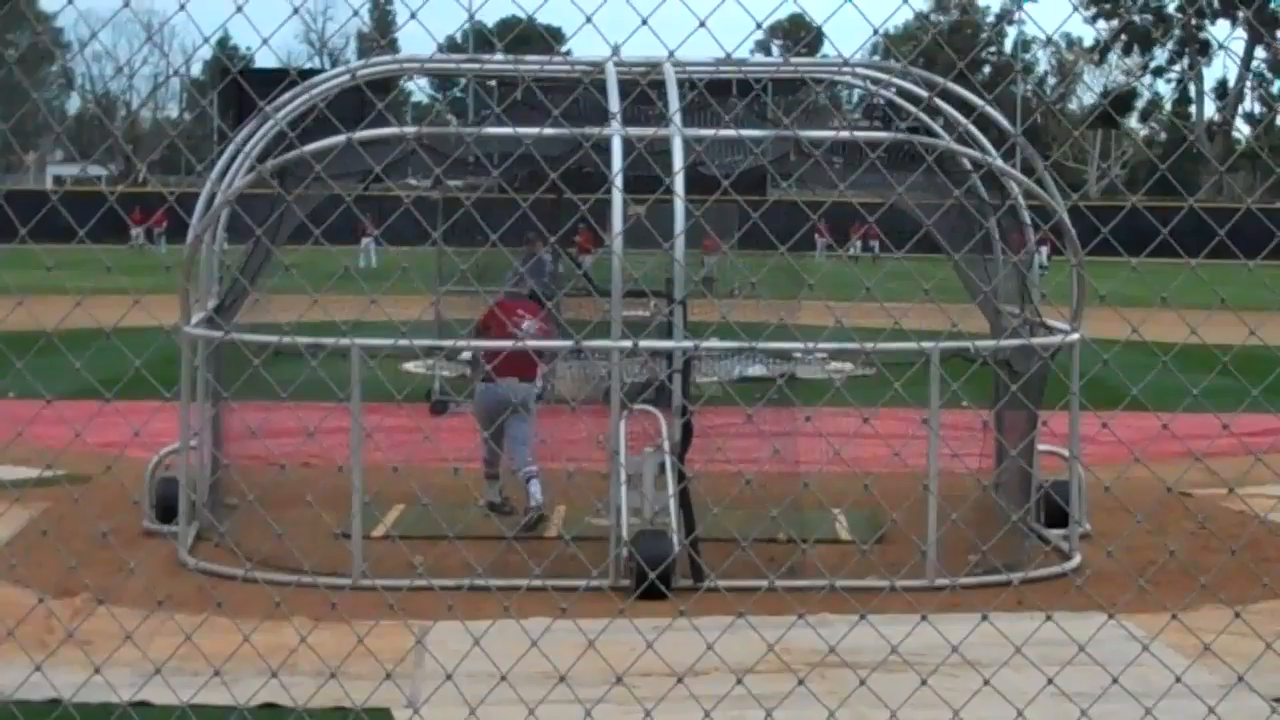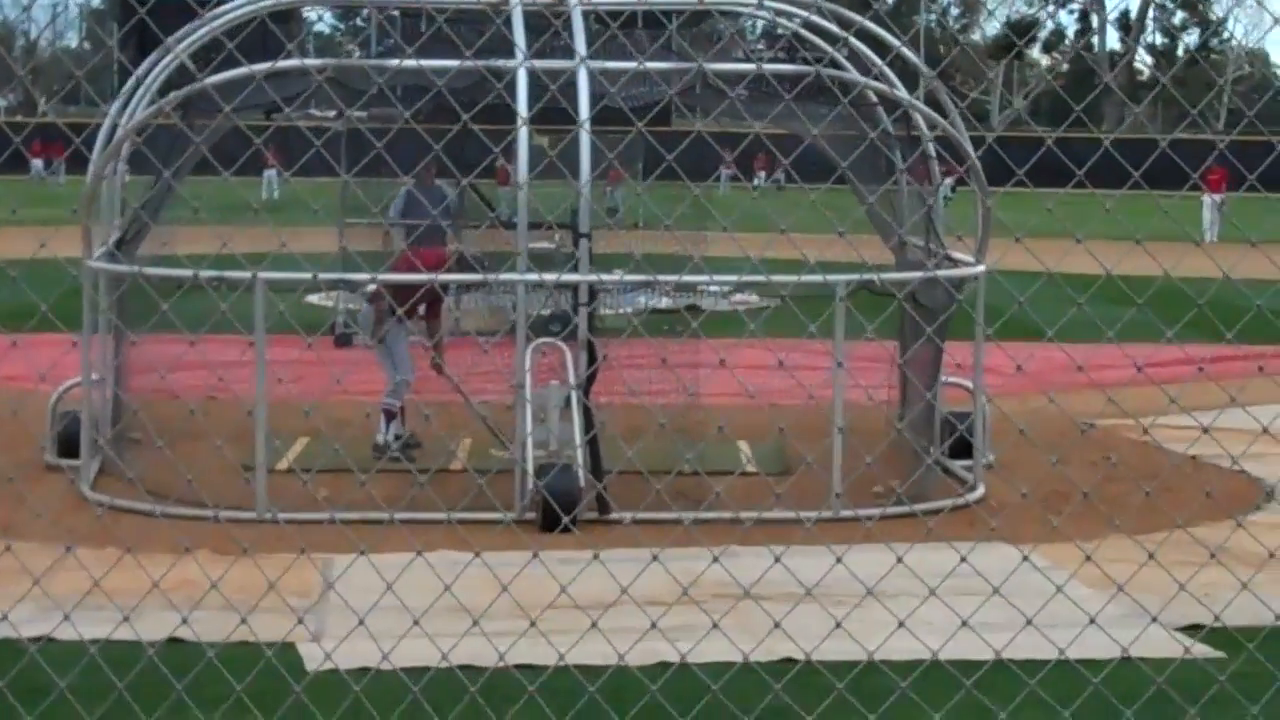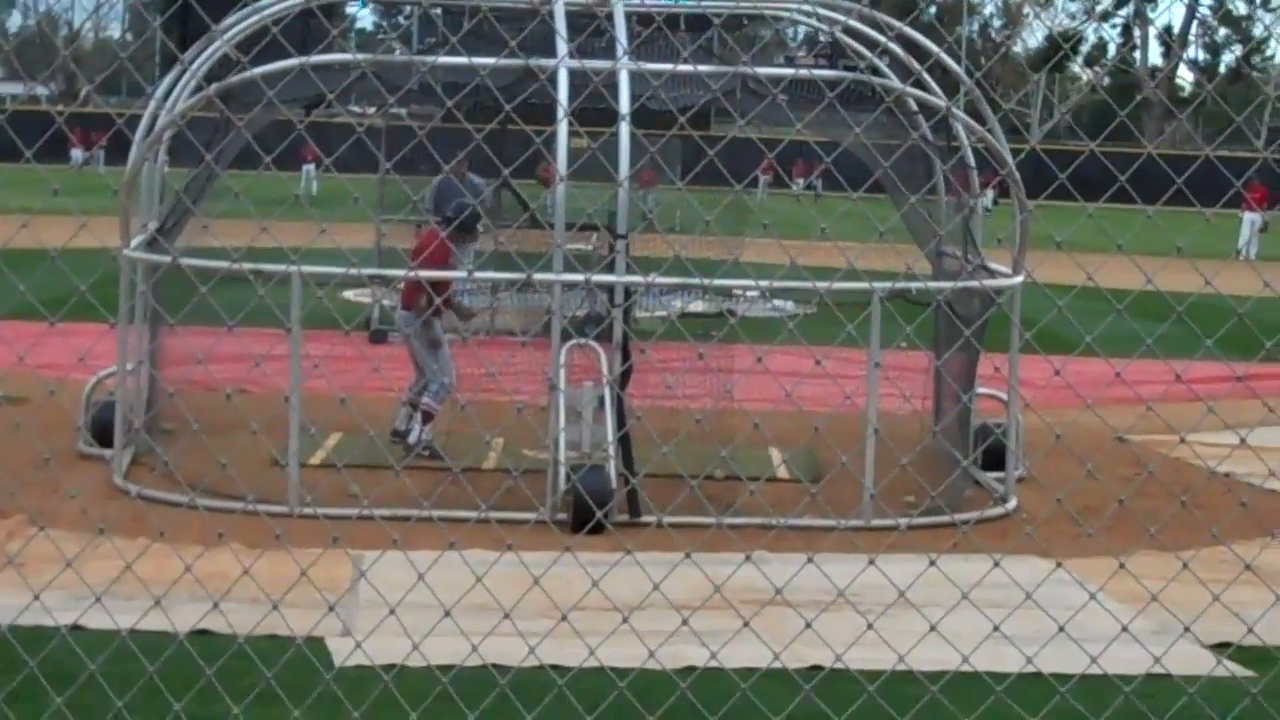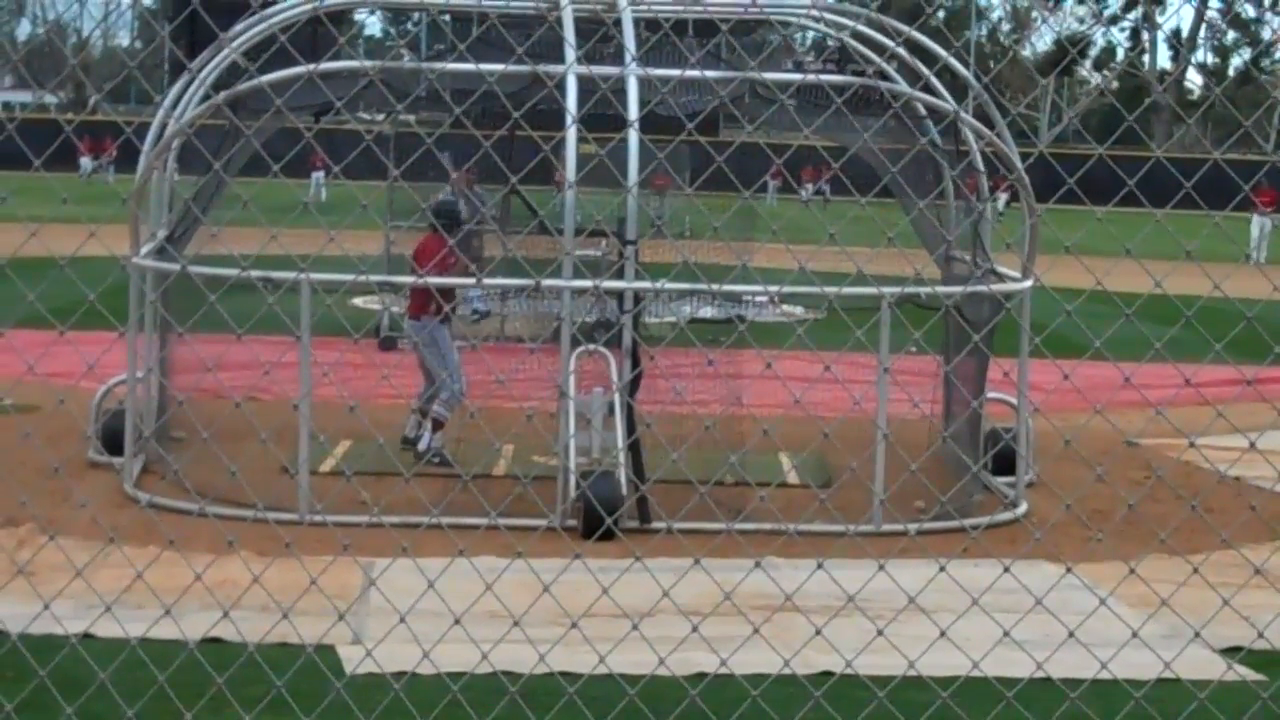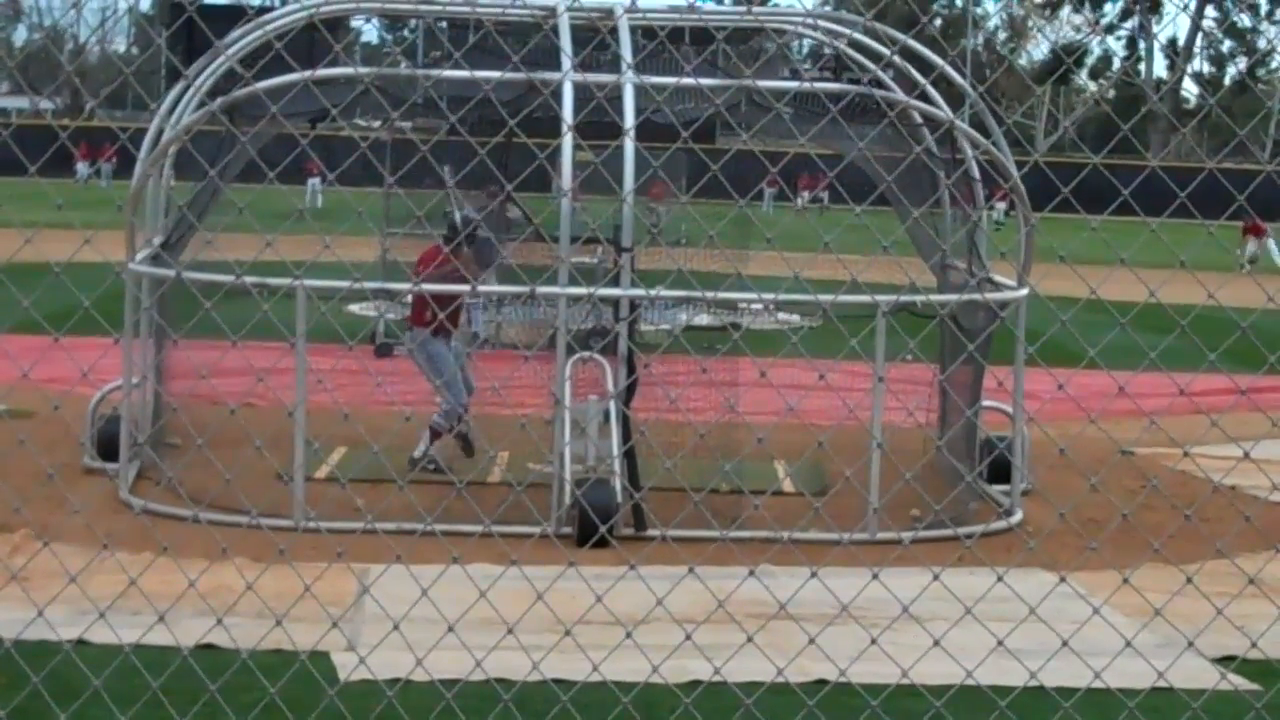
dt=1s
person 1, frame 1
left shoulder: (503, 306)
right shoulder: (544, 323)
left elbow: (480, 334)
left wrist: (478, 365)
left hip: (493, 386)
right hip: (525, 388)
left knee: (492, 445)
right knee: (522, 452)
left ankle: (494, 498)
right ankle: (535, 502)
person 1, frame 2
left shoulder: (440, 277)
right shoulder: (433, 261)
left elbow: (433, 316)
right elbow: (389, 280)
left wrist: (437, 355)
right wrist: (380, 324)
left hip: (394, 318)
right hip: (380, 316)
left knee: (403, 376)
right knee: (400, 378)
left ankle: (398, 432)
right ankle: (384, 441)
person 1, frame 3
left shoulder: (440, 241)
right shoulder: (436, 244)
right elbow: (420, 289)
left wrist: (457, 308)
right wrist: (429, 329)
left hip: (417, 317)
right hip: (419, 319)
left knee: (426, 376)
right knee: (443, 380)
left ankle: (402, 428)
right ankle: (417, 439)
person 1, frame 4
left shoulder: (442, 245)
right shoulder: (432, 246)
left elbow: (448, 281)
right elbow: (435, 285)
right wrist: (463, 263)
left hip: (428, 322)
right hip: (427, 323)
left knee: (435, 382)
right knee: (453, 387)
left ankle: (412, 434)
right ankle: (427, 447)
person 1, frame 5
left shoulder: (460, 258)
right shoulder: (433, 255)
left elbow: (477, 282)
right elbow: (423, 282)
left wrist: (466, 263)
right wrist: (454, 265)
left hip: (447, 335)
right hip: (425, 337)
left knee: (466, 390)
right knee: (455, 400)
left ankle: (458, 428)
right ankle: (421, 455)
